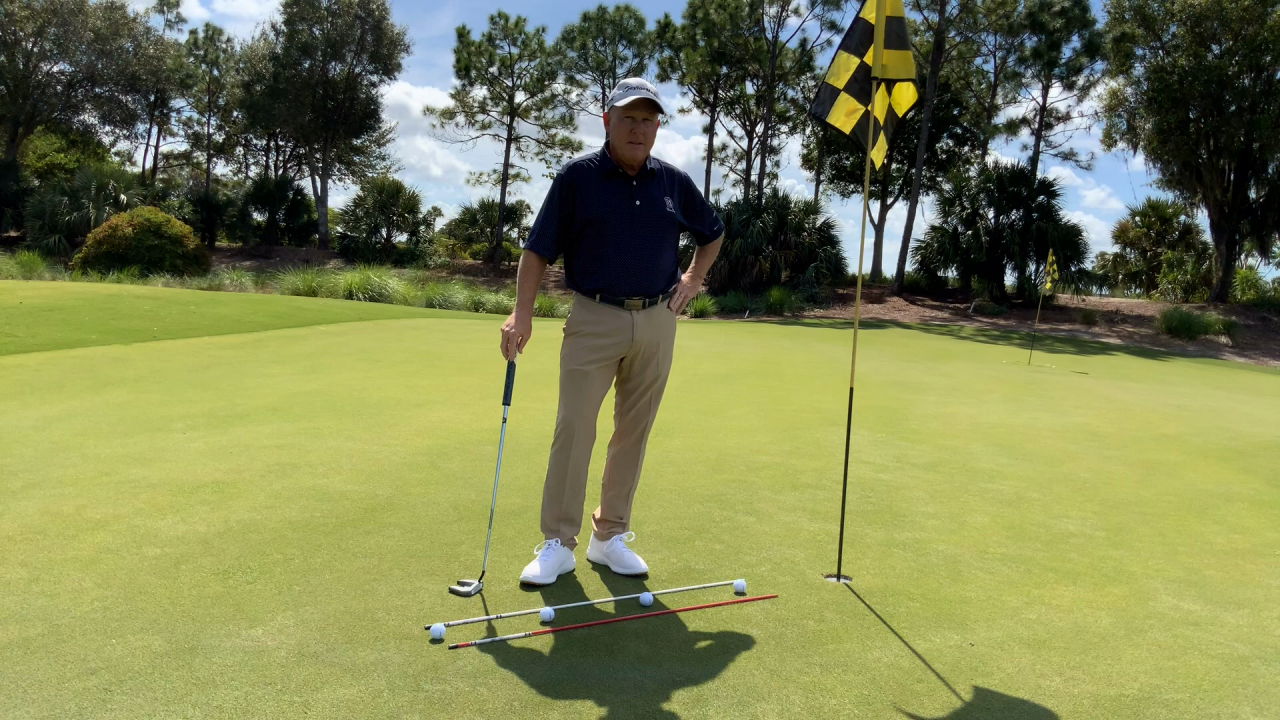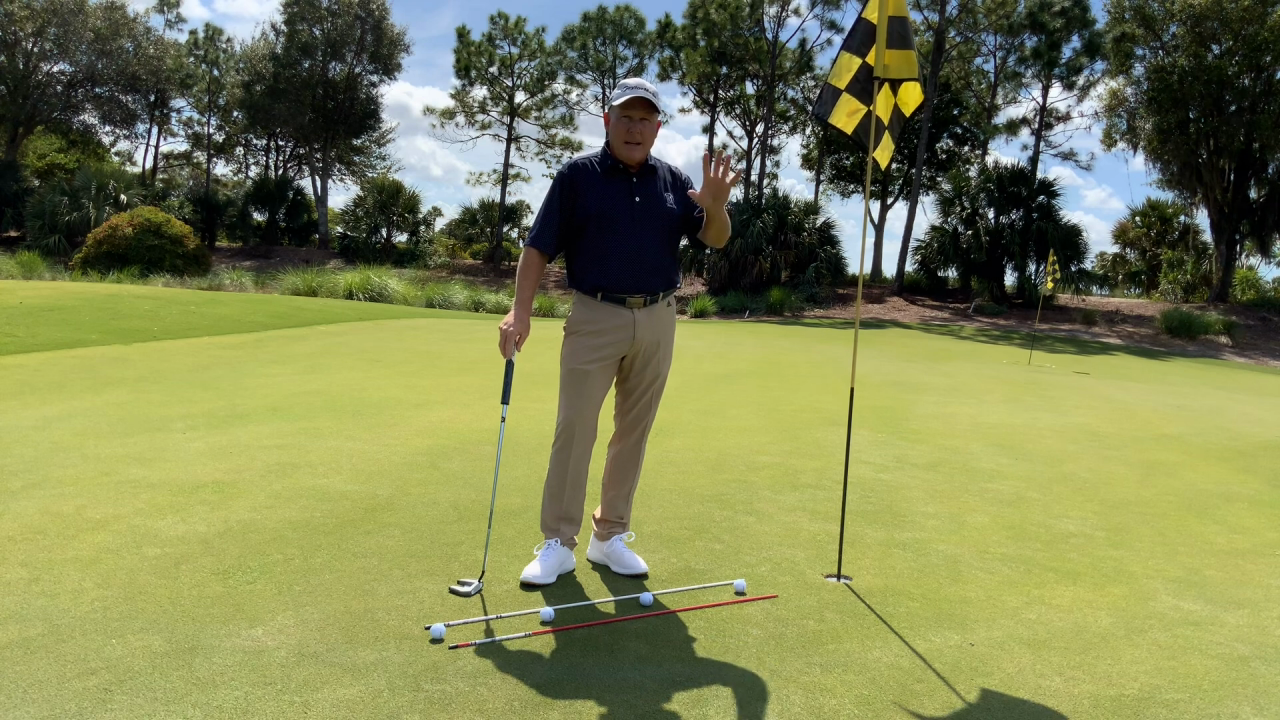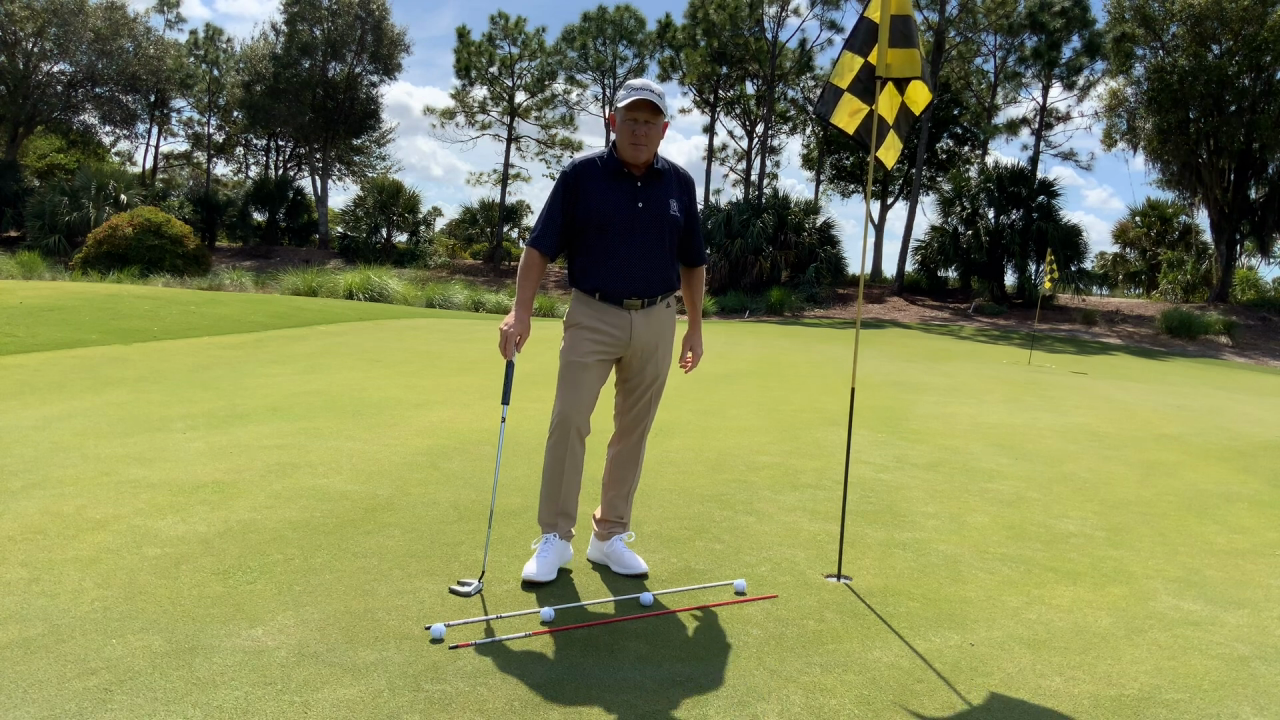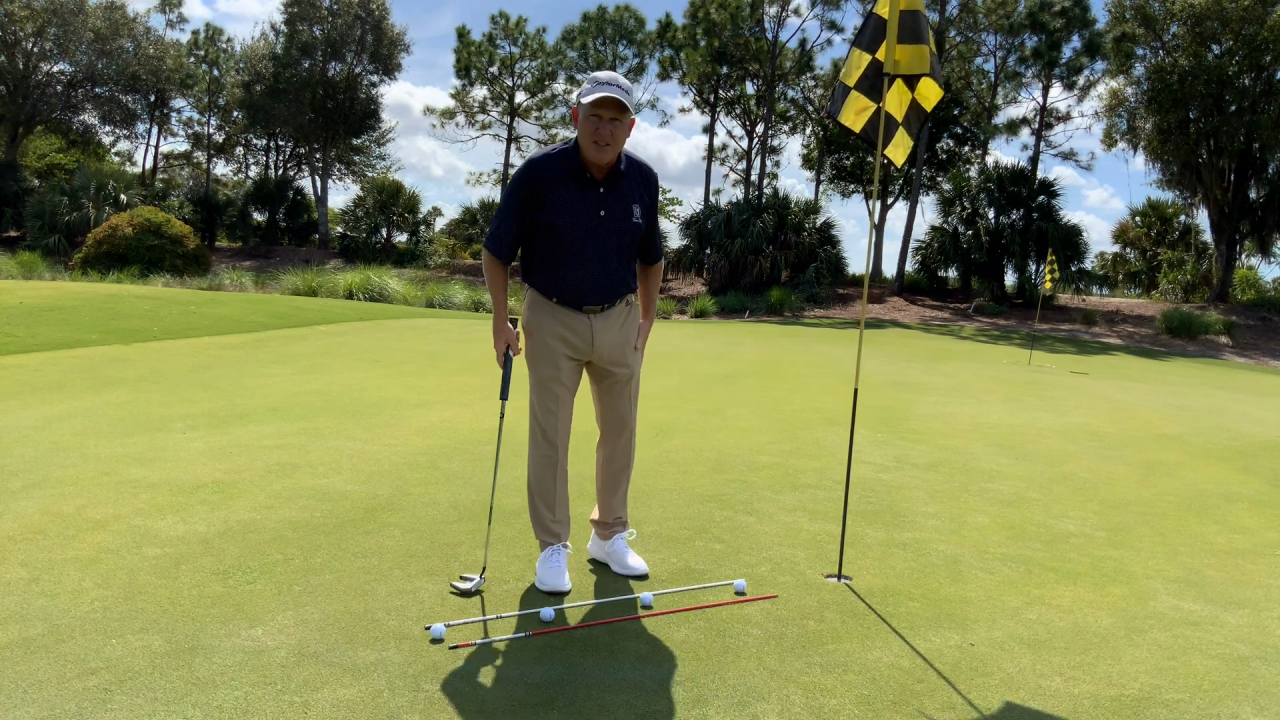
dt=1s
person 1, frame 1
left shoulder: (674, 181)
right shoulder: (576, 176)
left elbow: (713, 233)
right elbow: (538, 249)
left wrist: (694, 278)
right wrist: (521, 313)
left hip: (656, 321)
right hip: (594, 319)
left knee: (633, 432)
right knee: (574, 429)
left ankle: (610, 536)
right ankle: (557, 543)
person 1, frame 2
left shoulder: (674, 180)
right shoulder: (577, 174)
left elbow: (716, 239)
right elbow: (538, 247)
left wrist: (715, 204)
right wrist: (520, 311)
left hip: (656, 319)
right hip: (595, 317)
left knee: (633, 432)
right knee: (574, 428)
left ankle: (610, 535)
right ankle: (557, 543)
person 1, frame 3
left shoulder: (679, 182)
right shoulder: (580, 175)
left elbow: (692, 261)
right elbow: (539, 248)
left wrist: (695, 327)
right wrist: (521, 312)
left hip: (656, 321)
right hip: (593, 317)
left knee: (633, 432)
right knee: (568, 420)
left ankle: (610, 536)
right ankle: (554, 537)
person 1, frame 4
left shoulder: (643, 179)
right shoulder: (537, 174)
left elbow: (651, 255)
right elbow: (496, 250)
left wrist: (647, 316)
right wrist: (500, 316)
left hip: (617, 320)
right hip: (552, 320)
left knee: (620, 432)
right knee: (550, 435)
left ankle: (609, 535)
right ankle: (552, 547)
